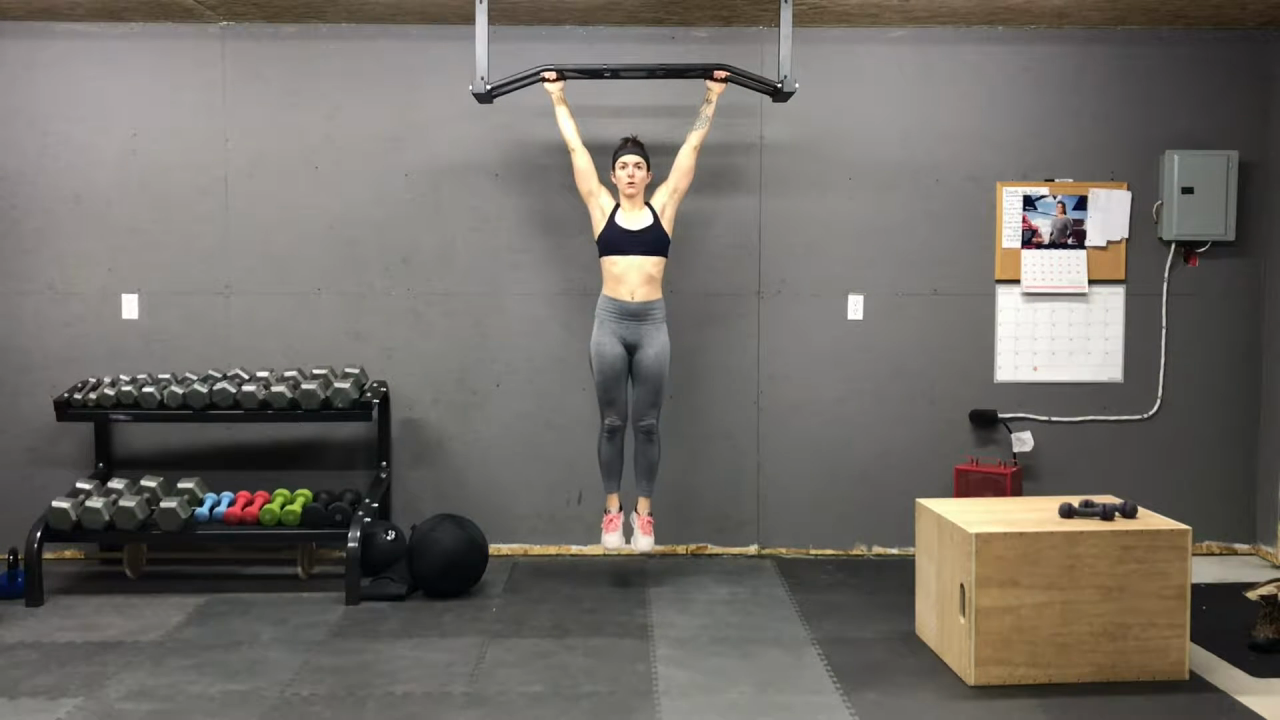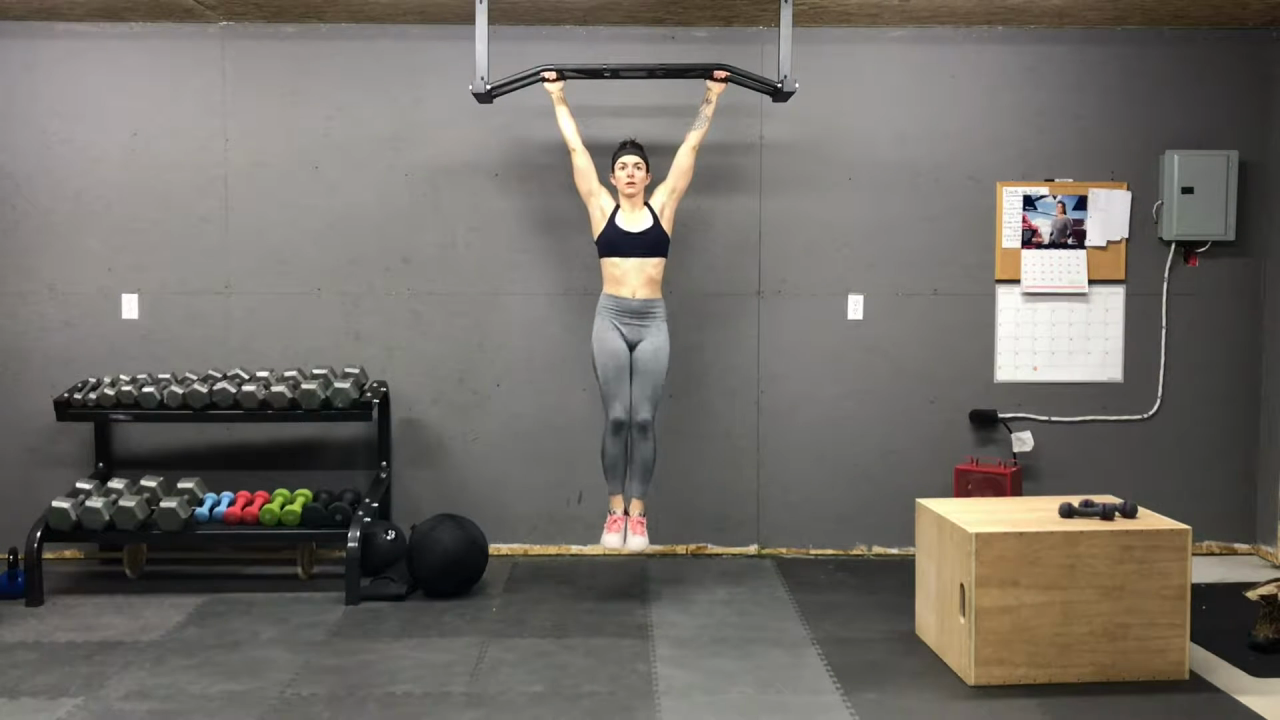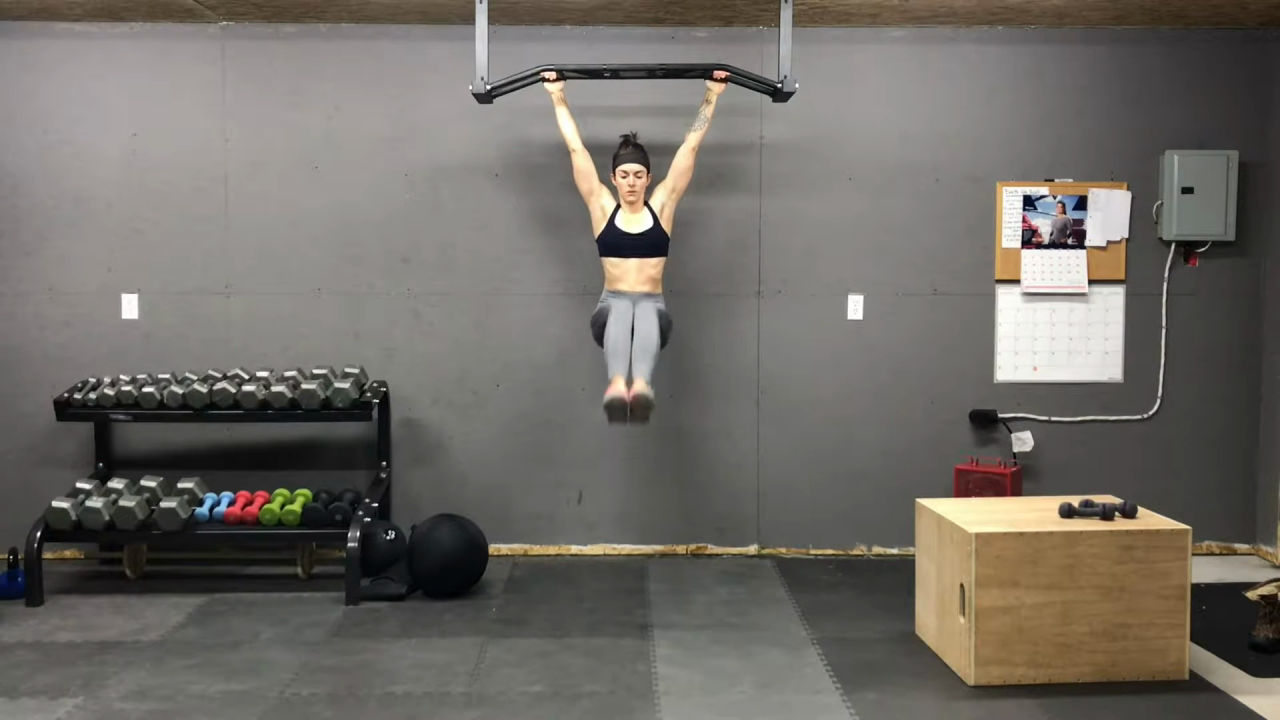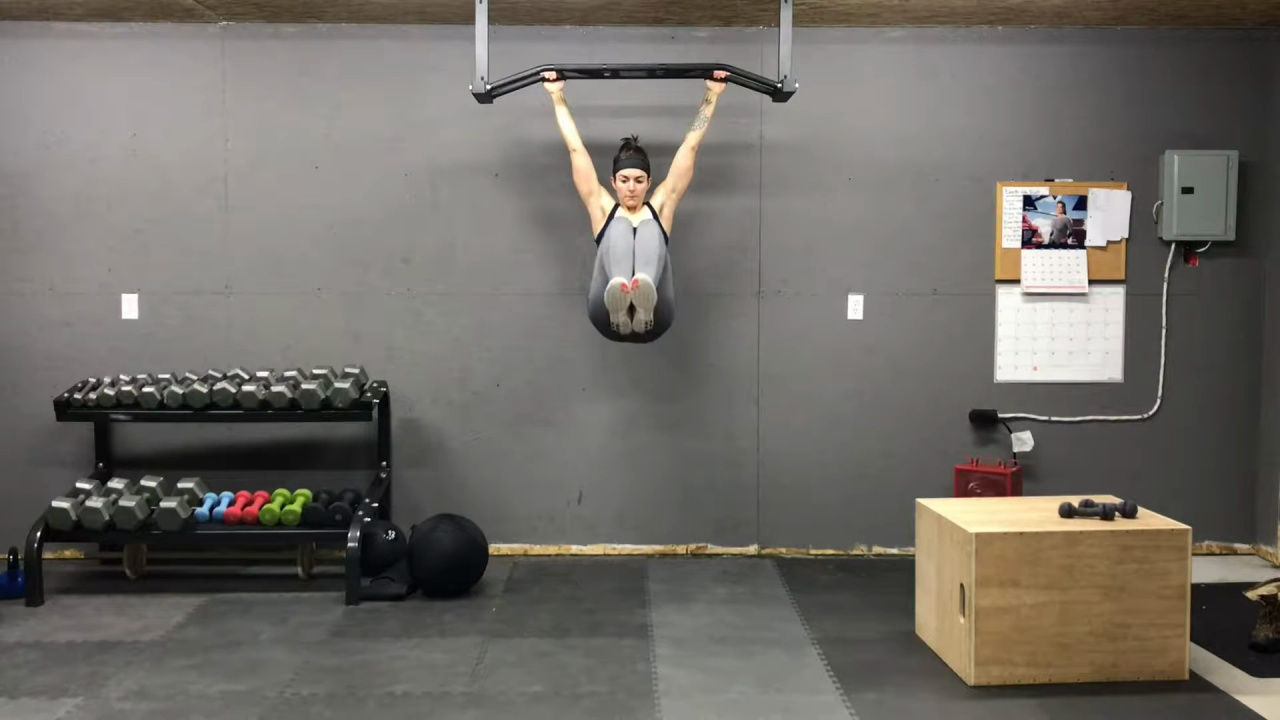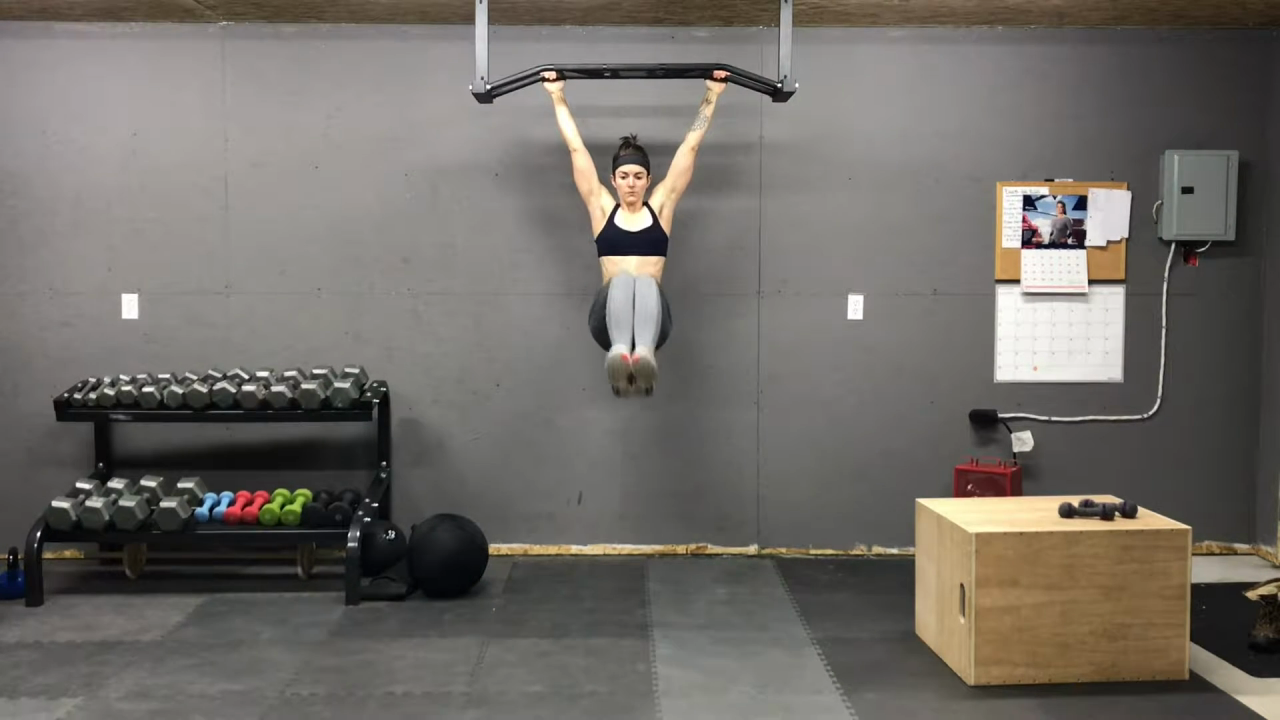
dt=0.5s
person 1, frame 1
left shoulder: (662, 206)
right shoulder: (601, 207)
left elbow: (692, 146)
right elbow: (575, 147)
left wrist: (712, 95)
right wrist: (557, 96)
left hip: (652, 324)
right hip: (609, 322)
left knee: (647, 424)
right knee: (612, 422)
left ankle: (643, 511)
right ankle: (612, 510)
person 1, frame 2
left shoulder: (662, 206)
right shoulder: (601, 207)
left elbow: (690, 147)
right elbow: (576, 148)
left wrist: (712, 97)
right wrist: (557, 98)
left hip: (652, 322)
right hip: (611, 320)
left knee: (642, 419)
right knee: (618, 418)
left ankle: (637, 511)
right ankle: (615, 510)
person 1, frame 3
left shoulder: (662, 204)
right shoulder: (602, 206)
left elbow: (690, 147)
right elbow: (576, 148)
left wrist: (711, 97)
right wrist: (558, 97)
left hip: (652, 306)
right hip: (611, 305)
left knee: (644, 317)
right knee: (622, 313)
left ankle: (640, 389)
right ankle: (617, 387)
person 1, frame 4
left shoulder: (661, 206)
right shoulder: (602, 208)
left elbow: (690, 146)
right elbow: (576, 148)
left wrist: (711, 95)
right wrist: (558, 97)
left hip: (655, 317)
right hip: (607, 315)
left knee: (649, 228)
right knee: (619, 227)
left ankle: (644, 298)
right ankle: (619, 297)
person 1, frame 5
left shoulder: (661, 205)
right shoulder: (602, 206)
left elbow: (690, 146)
right elbow: (576, 148)
left wrist: (710, 96)
right wrist: (557, 96)
left hip: (651, 316)
right hip: (609, 317)
left knee: (646, 285)
right knee: (621, 282)
left ankle: (643, 356)
right ankle: (620, 355)
